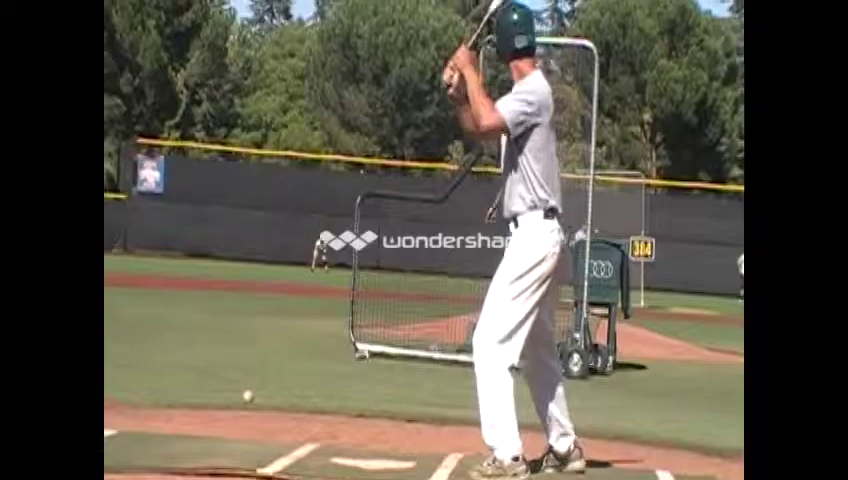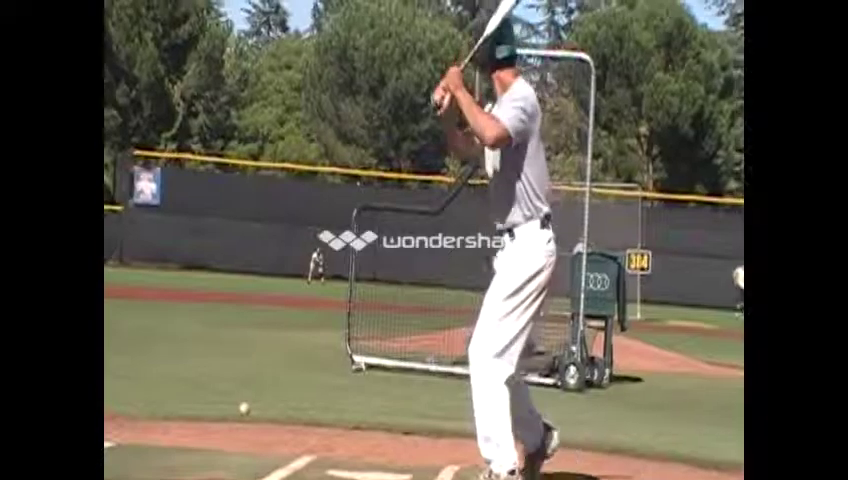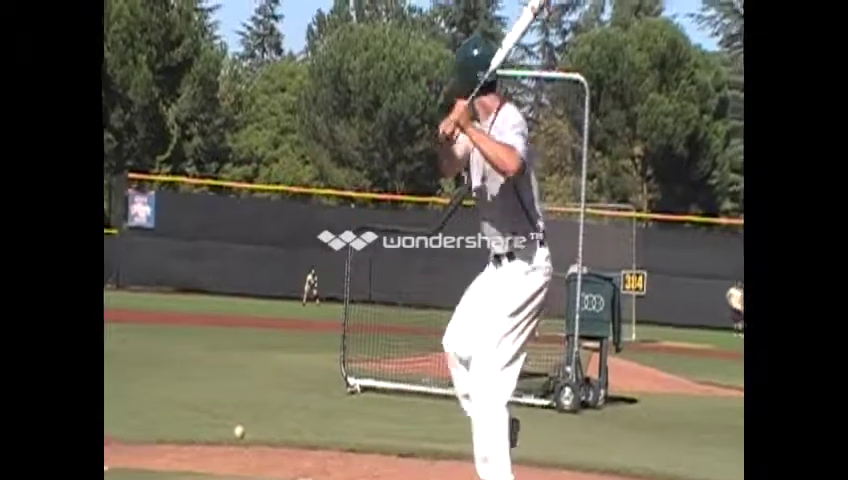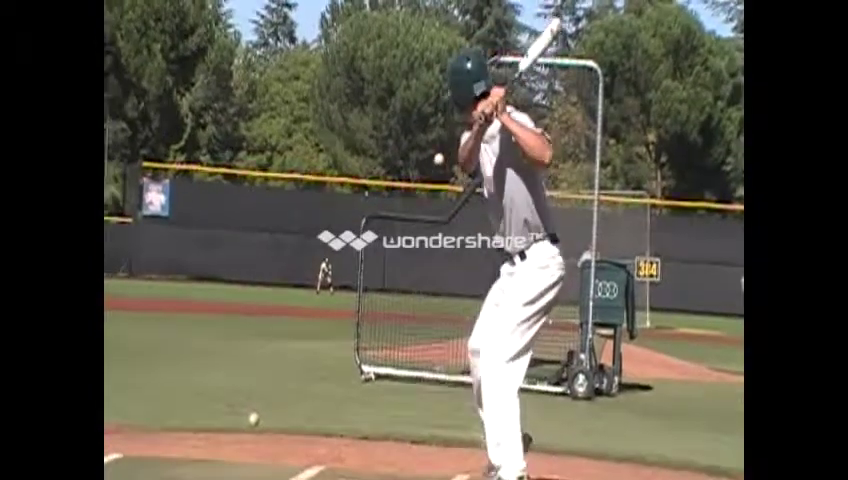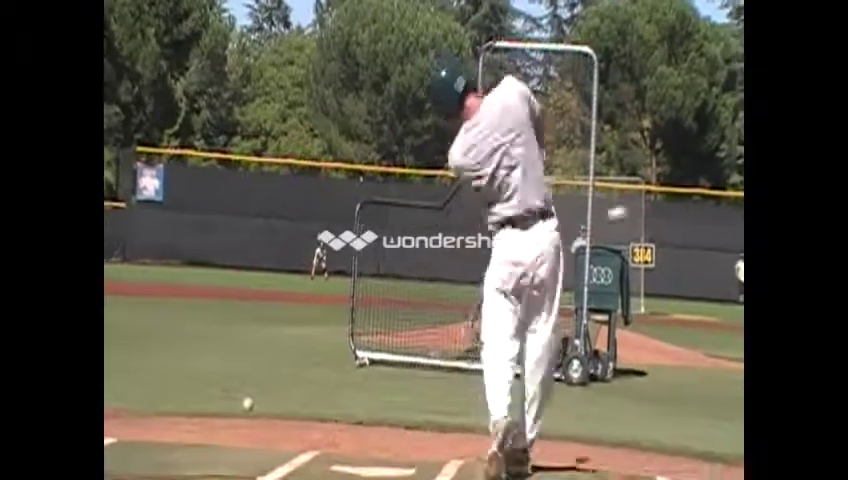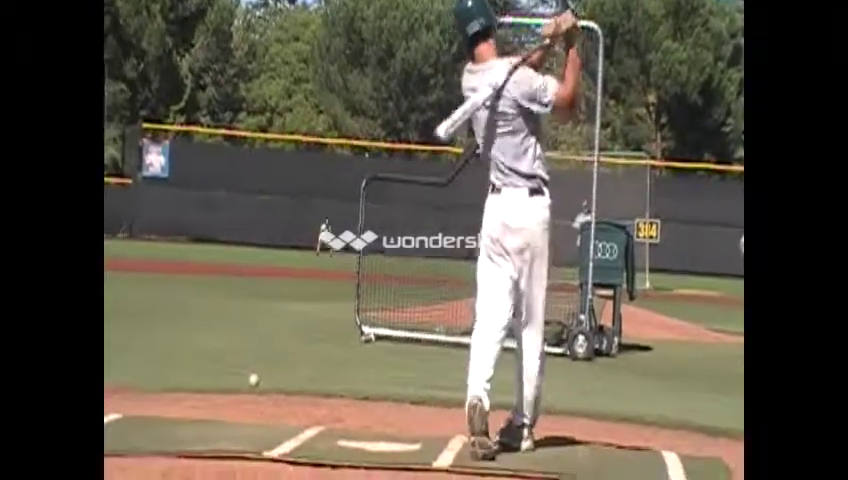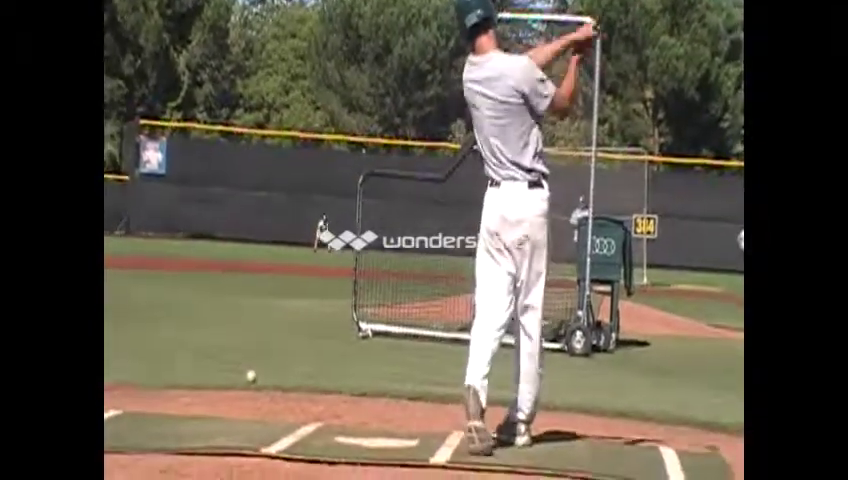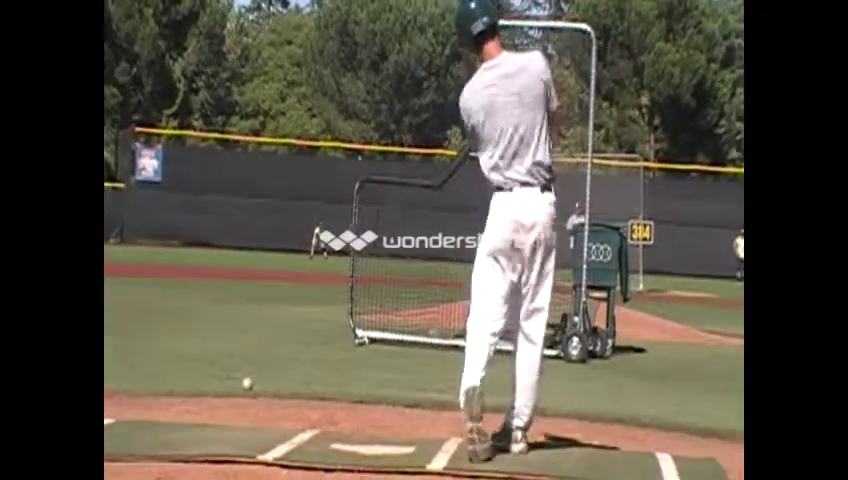
dt=0.3s
person 1, frame 1
left shoulder: (533, 91)
right shoulder: (526, 91)
left elbow: (488, 123)
right elbow: (478, 128)
left wrist: (469, 70)
right wrist: (457, 95)
left hip: (532, 235)
right hip: (537, 235)
left knee: (491, 342)
right knee: (536, 348)
person 1, frame 2
left shoulder: (521, 98)
right shoulder: (503, 102)
left elbow: (491, 135)
right elbow: (467, 150)
left wrist: (460, 91)
right wrist: (447, 114)
left hip: (526, 245)
right hip: (519, 246)
left knee: (486, 355)
right knee: (502, 354)
right ankle: (535, 438)
person 1, frame 3
left shoulder: (508, 119)
right shoulder: (477, 121)
left elbow: (512, 165)
right elbow: (449, 169)
left wrist: (470, 129)
right wrist: (447, 137)
left hip: (523, 266)
right hip: (499, 264)
left knee: (488, 376)
right knee: (456, 344)
right ankle: (498, 425)
person 1, frame 4
left shoulder: (515, 121)
right shoulder: (483, 127)
left elbow: (545, 154)
right elbow: (464, 164)
left wrist: (503, 117)
right wrist: (479, 125)
left hip: (537, 263)
right hip: (516, 263)
left knee: (497, 367)
right knee: (479, 351)
right ankle: (506, 439)
person 1, frame 5
left shoulder: (460, 153)
right shoulder: (513, 90)
right elbow: (535, 134)
left hip: (509, 242)
right hip: (546, 234)
left knee: (499, 347)
right knee: (539, 350)
left ankle: (502, 424)
person 1, frame 6
left shoulder: (470, 79)
right shoulder: (519, 80)
right elbow: (566, 101)
left wrist: (549, 40)
right wrist: (571, 46)
left hip: (498, 207)
right hip: (532, 207)
left knee: (491, 316)
right knee: (531, 322)
left ankle: (478, 399)
right ankle: (523, 424)
person 1, frame 7
left shoulder: (470, 74)
right shoulder: (517, 70)
right elbow: (560, 107)
left wrist: (570, 41)
right wrist: (577, 61)
left hip: (496, 200)
right hip: (530, 200)
left knee: (490, 310)
right knee: (529, 316)
left ankle: (475, 391)
right ankle: (520, 419)
person 1, frame 8
left shoulder: (469, 95)
right shoulder: (536, 64)
left hip: (504, 205)
right hip: (541, 204)
left knee: (485, 316)
right knee: (531, 323)
left ankle: (472, 391)
right ankle: (517, 426)
